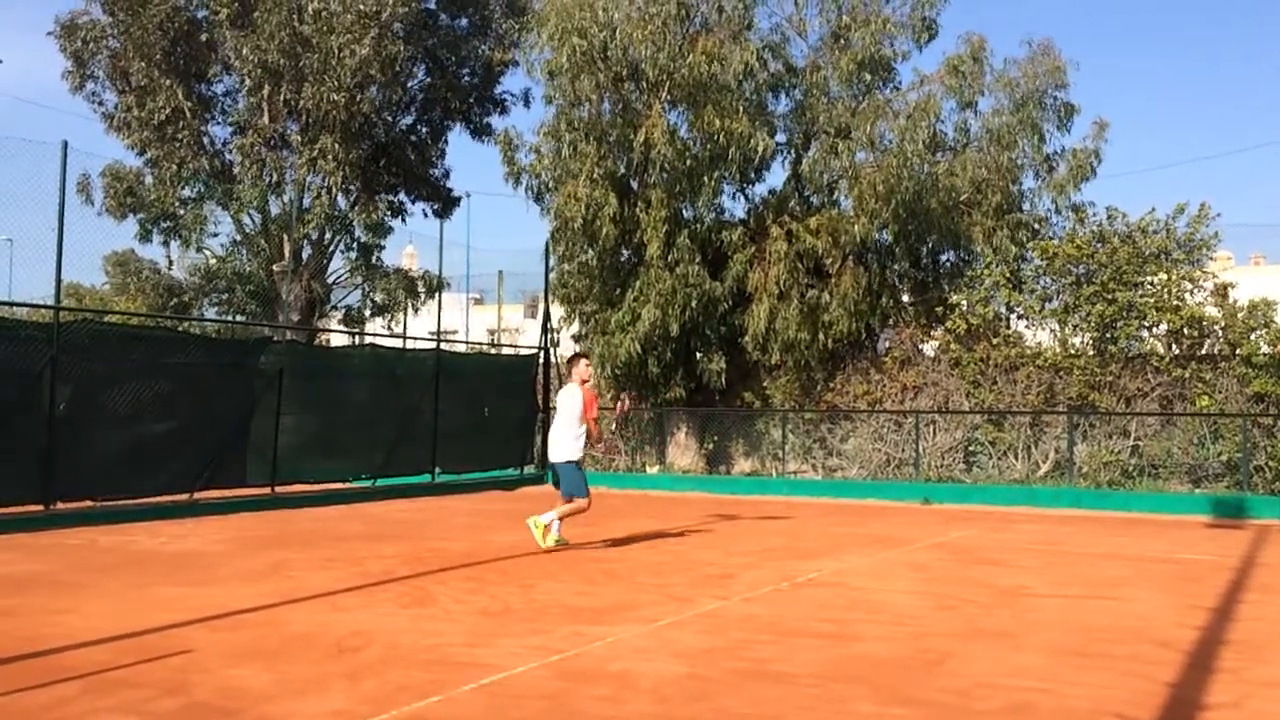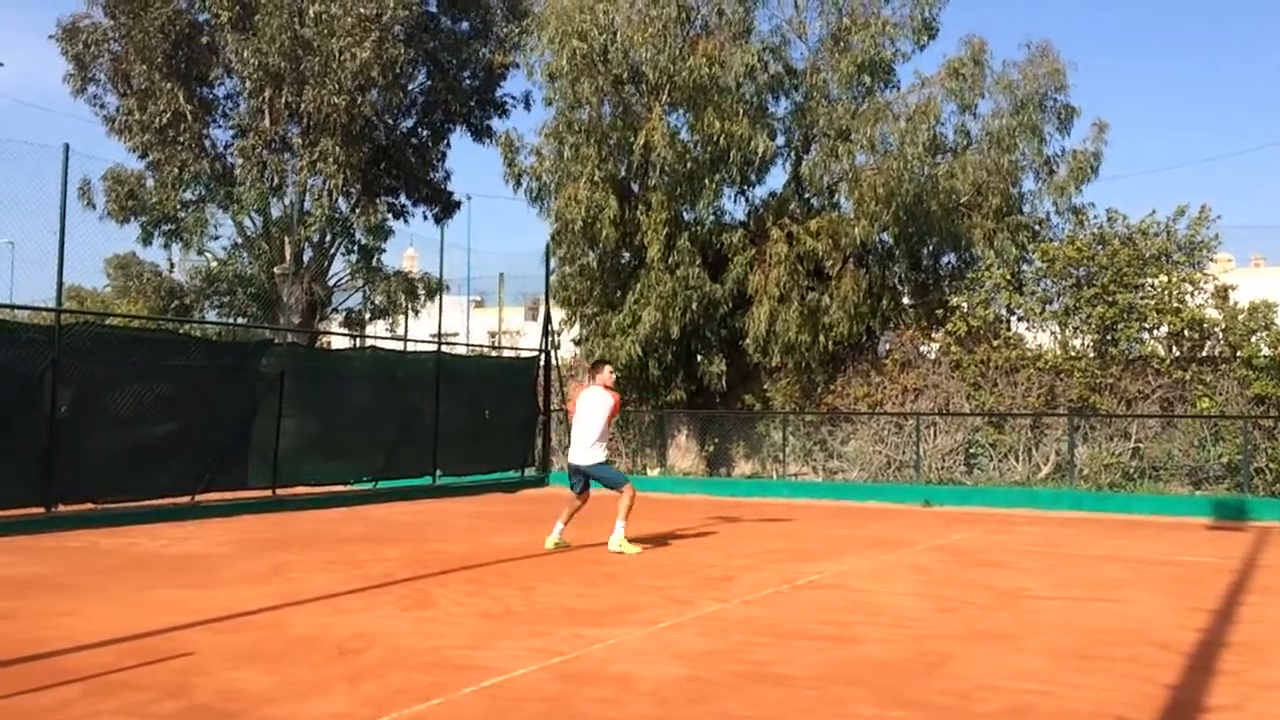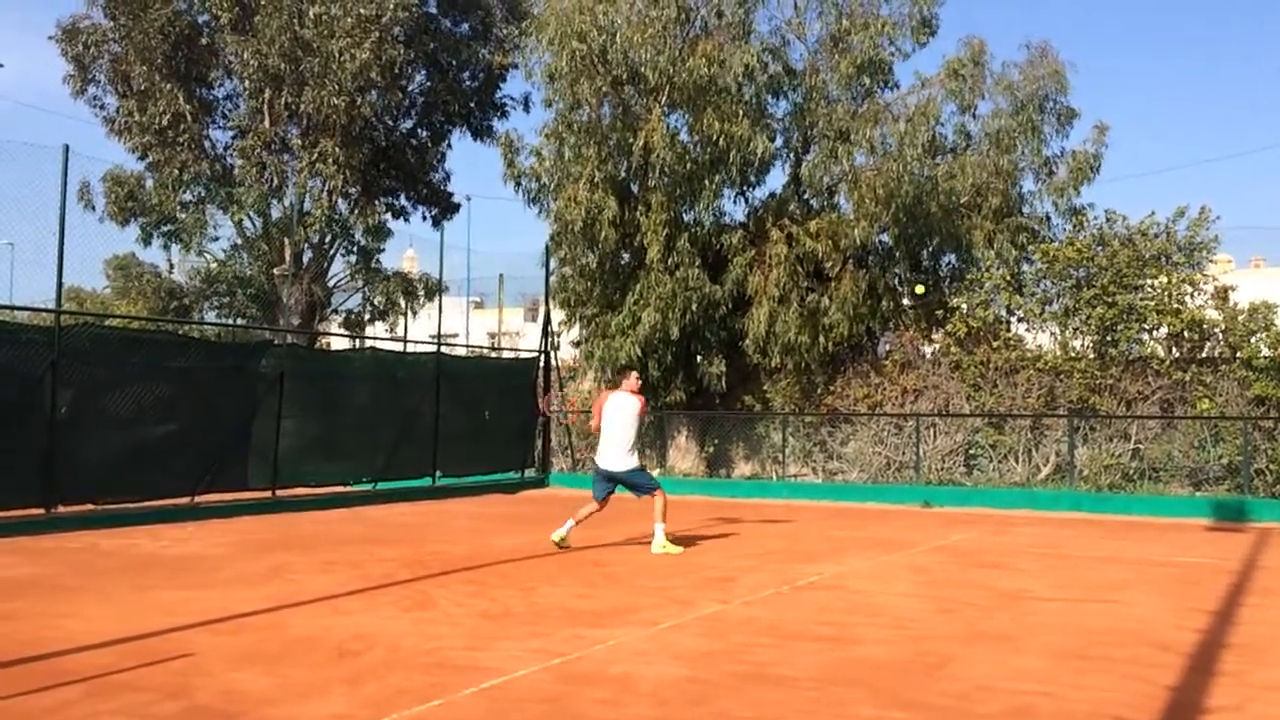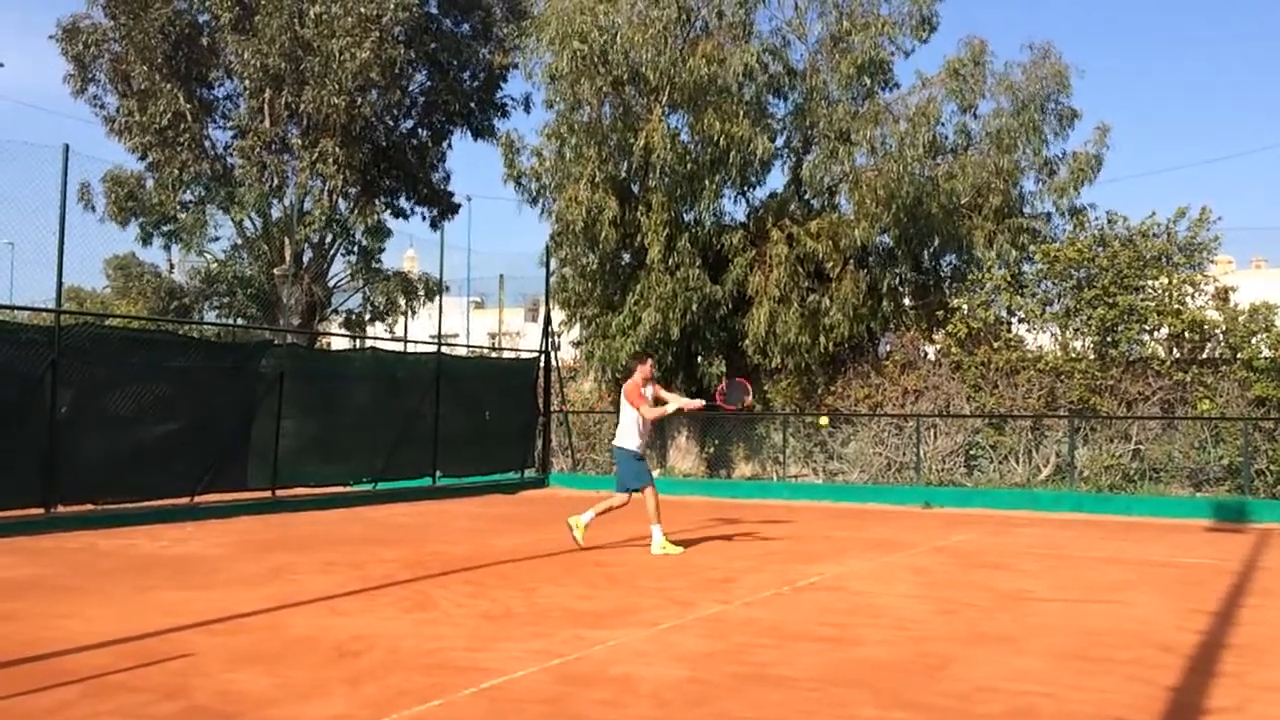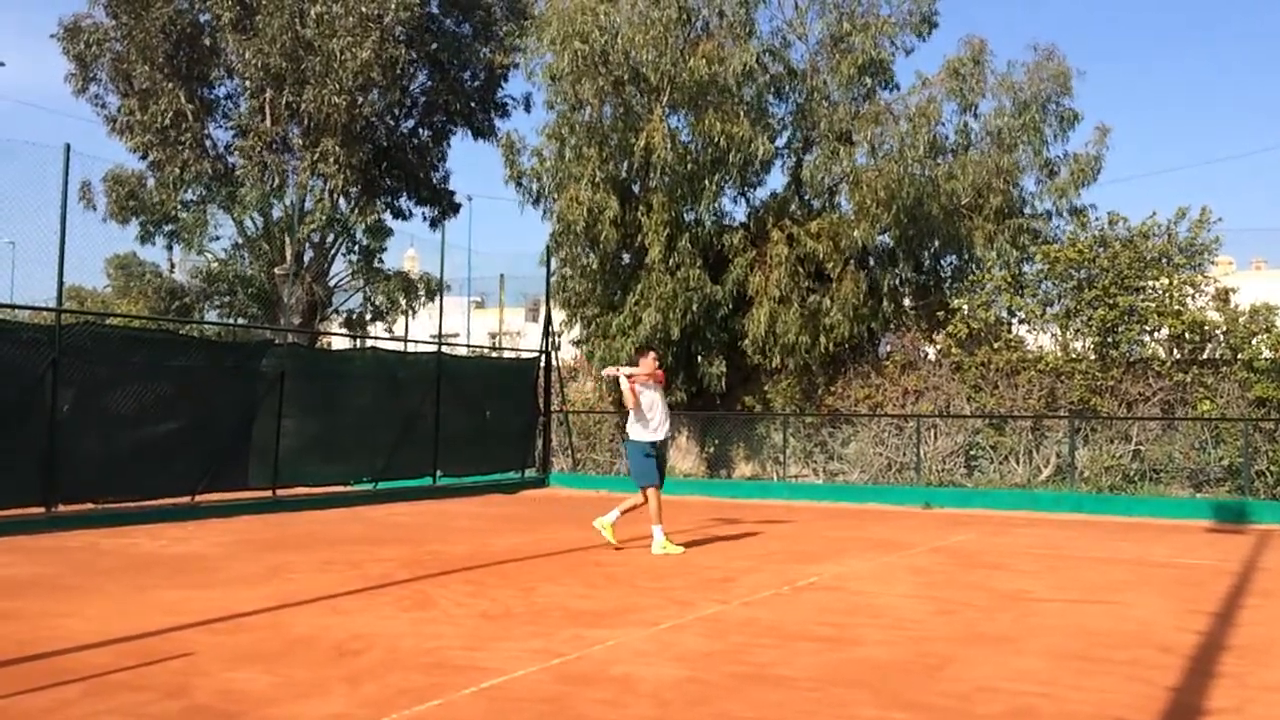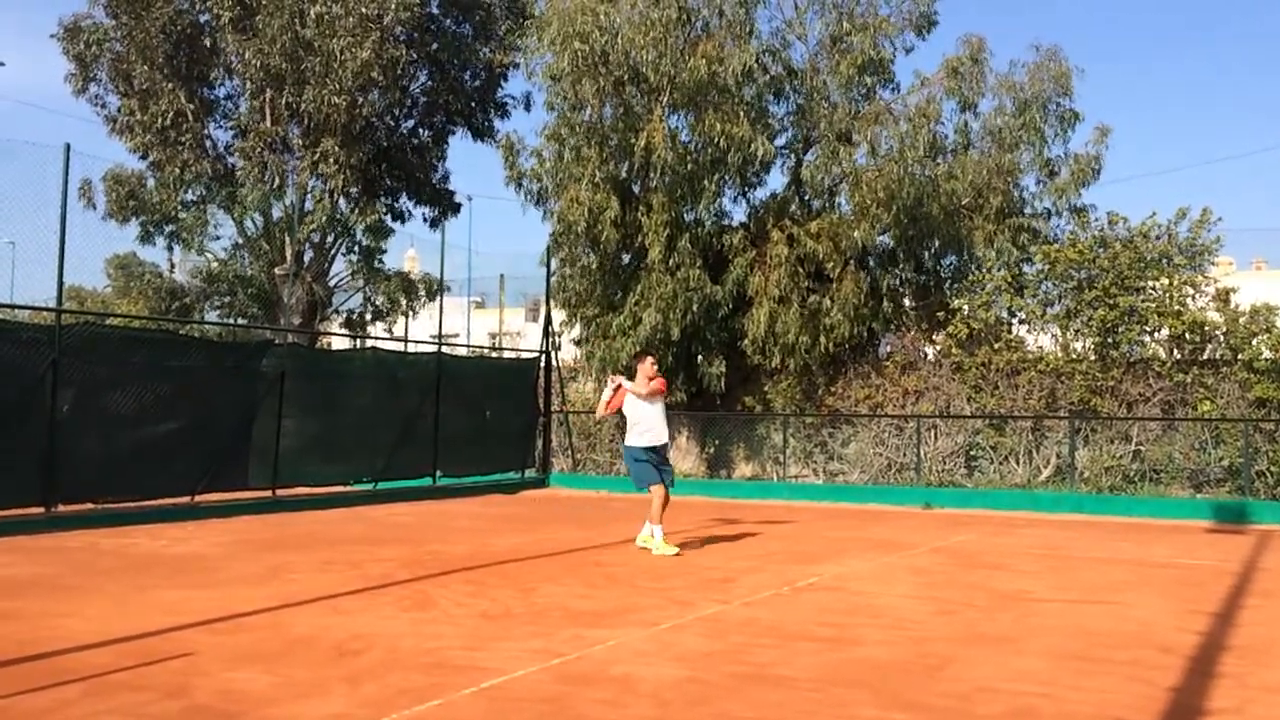
dt=0.2s
person 1, frame 1
left shoulder: (563, 392)
right shoulder: (588, 394)
right elbow: (594, 433)
left wrist: (587, 434)
right wrist: (597, 440)
left hip: (555, 454)
right hip: (567, 456)
left knee: (569, 495)
right knee: (582, 504)
left ankle: (554, 534)
right ankle: (541, 520)
person 1, frame 2
left shoulder: (580, 393)
right shoulder: (613, 398)
left hip: (573, 458)
right hip: (594, 459)
left knee: (581, 497)
right knee: (628, 491)
left ankle: (555, 537)
right ankle: (617, 538)
person 1, frame 3
left shoulder: (605, 397)
right shoulder: (639, 402)
left elbow: (594, 427)
left hip: (603, 462)
right hip: (625, 465)
left knee: (597, 503)
right knee: (658, 495)
left ankle: (562, 533)
right ankle: (660, 541)
person 1, frame 4
left shoulder: (647, 385)
right shoulder: (631, 388)
left elbow: (665, 395)
right elbow: (650, 415)
left wrist: (687, 401)
right wrist: (674, 407)
left hip: (630, 449)
right hip: (628, 449)
left knee: (622, 497)
right knee: (649, 491)
left ankle: (580, 521)
right ankle: (659, 542)
person 1, frame 5
left shoulder: (658, 376)
right shoulder: (629, 383)
left elbow: (643, 374)
right elbow: (632, 404)
left wrist: (621, 370)
right wrist: (623, 380)
left hip: (657, 444)
right hip: (639, 444)
left knee: (645, 496)
right knee: (652, 492)
left ankle: (606, 521)
right ankle: (659, 541)
person 1, frame 6
left shoulder: (659, 383)
right shoulder: (622, 390)
left elbow: (644, 391)
right elbow: (600, 414)
left wrist: (624, 382)
right wrist: (609, 389)
left hip: (658, 450)
right hip: (635, 450)
left knee: (664, 496)
right knee: (658, 491)
left ankle: (645, 536)
right ankle: (659, 540)
